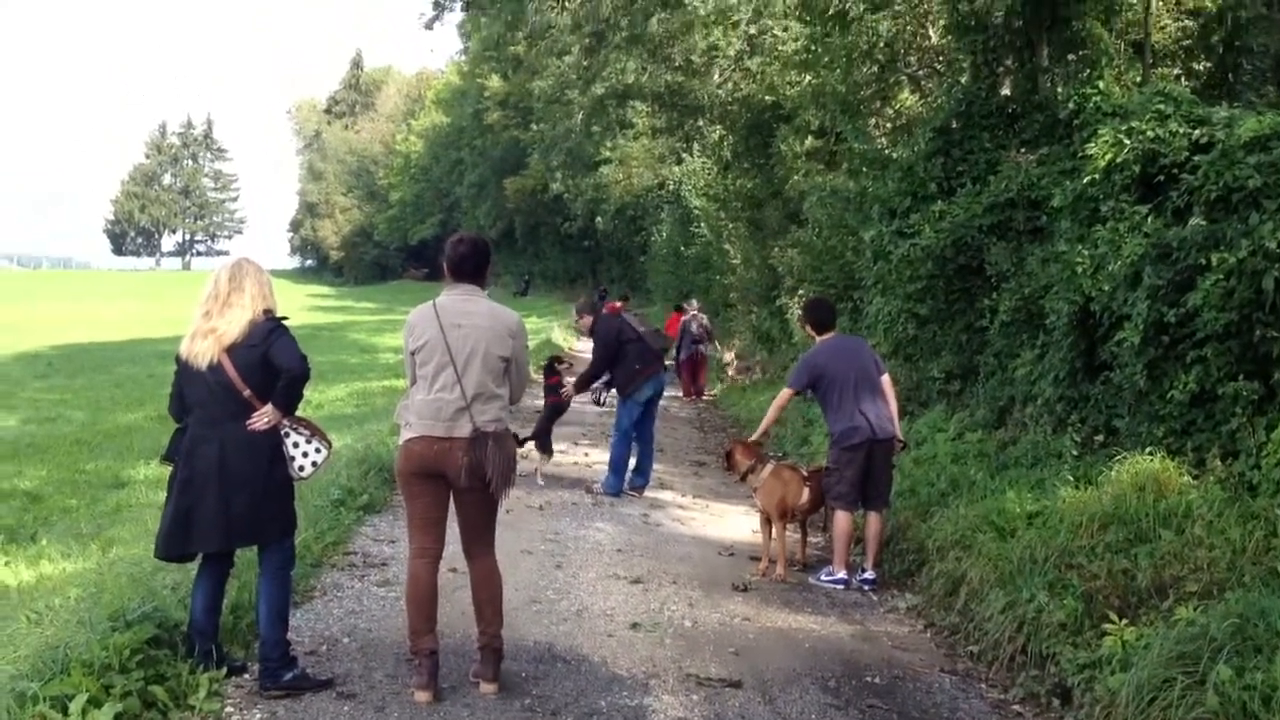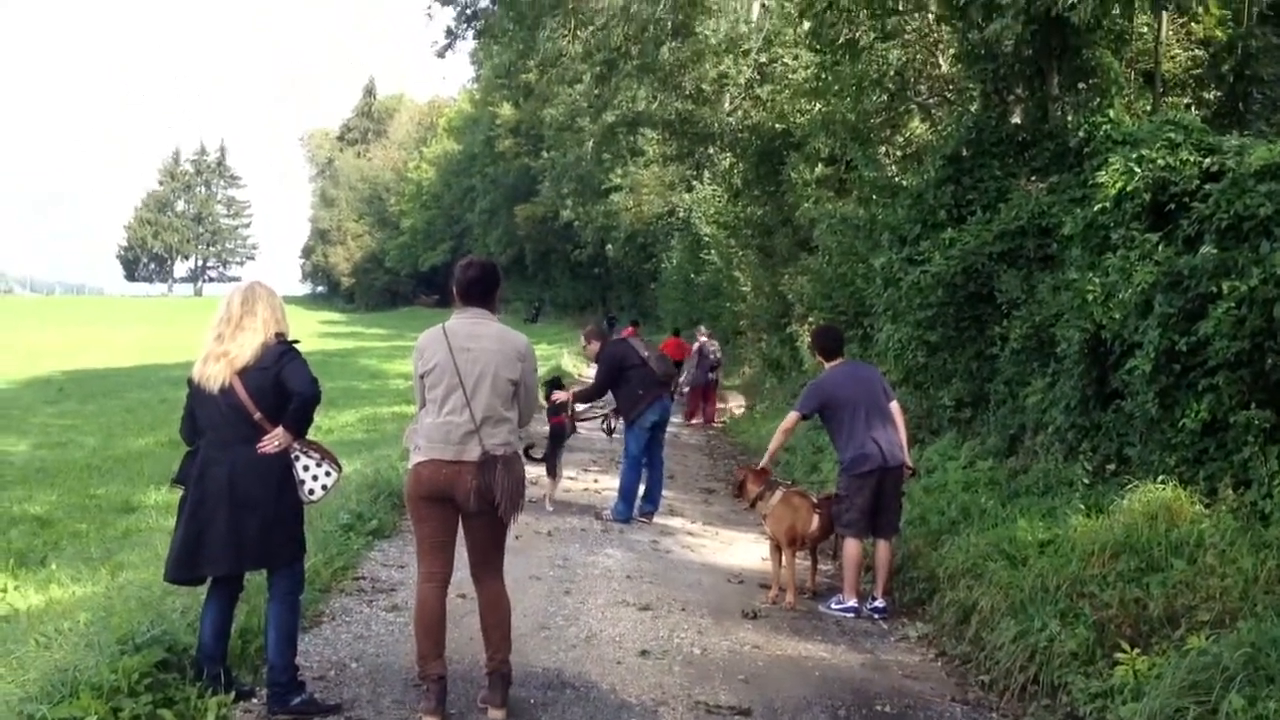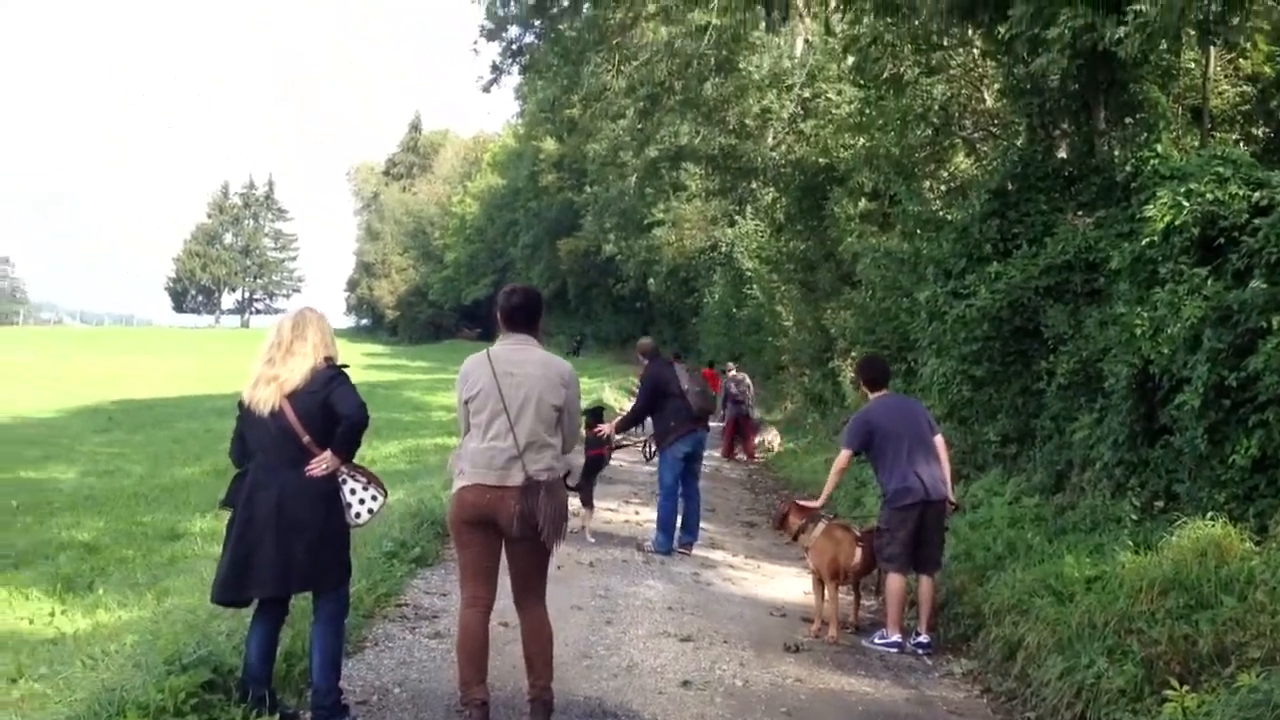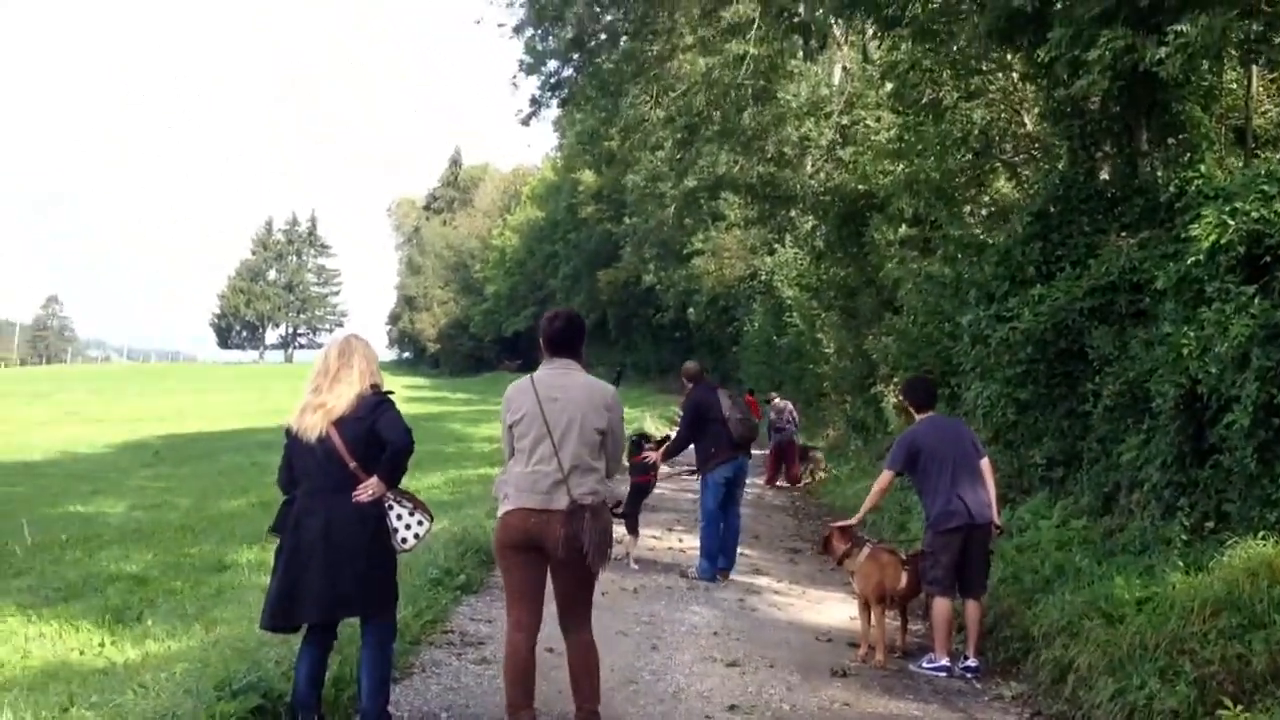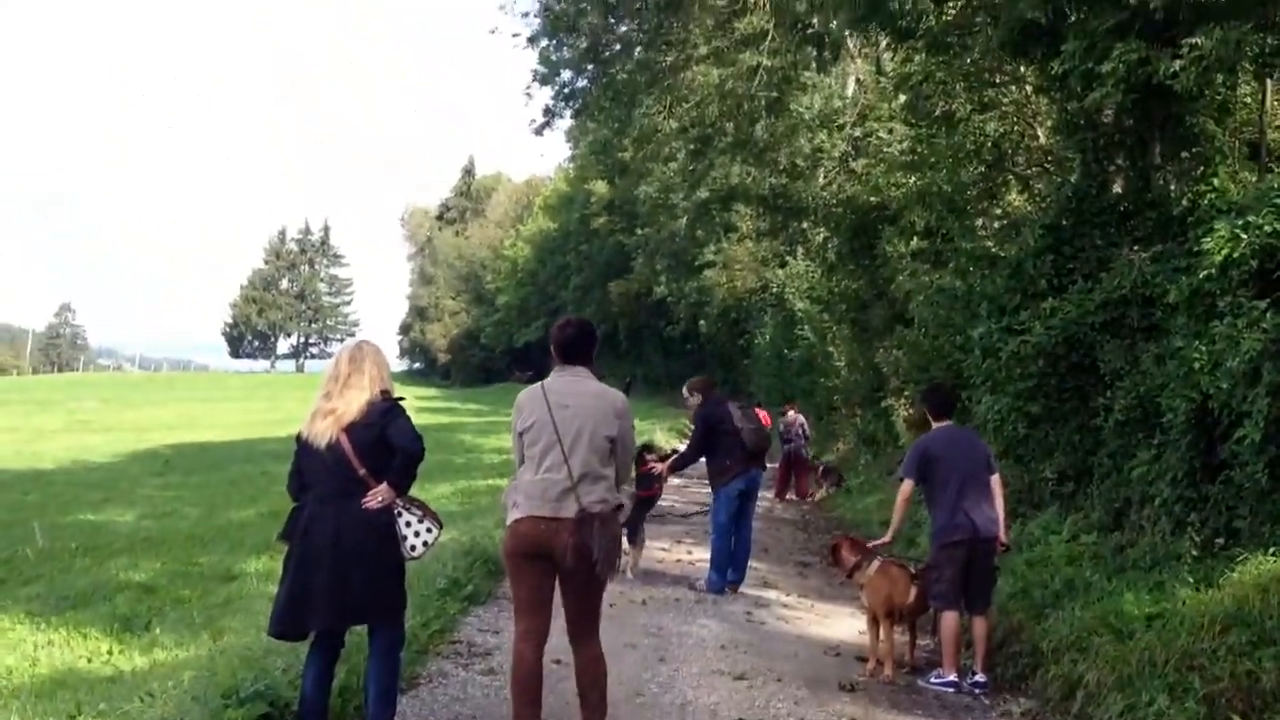
dt=0.5s
person 1, frame 1
left shoulder: (419, 318)
right shoulder: (508, 322)
left elbow: (412, 380)
right elbow: (517, 390)
left hip: (421, 442)
right hip: (481, 445)
left knee: (423, 553)
right knee: (481, 552)
left ankle: (424, 665)
right ankle: (489, 659)
person 1, frame 2
left shoulder: (428, 341)
right shoulder: (517, 345)
left elbow: (421, 404)
right elbow: (526, 413)
left hip: (431, 465)
right hip: (491, 469)
left knee: (431, 577)
right knee: (490, 576)
person 1, frame 3
left shoulder: (473, 366)
right shoulder: (560, 371)
left elbow: (464, 430)
right elbow: (570, 440)
left hip: (475, 490)
right hip: (534, 494)
left knee: (474, 601)
right knee: (531, 602)
person 1, frame 4
left shoulder: (517, 392)
right shoulder: (604, 395)
left elbow: (508, 455)
right elbow: (613, 464)
left hip: (519, 515)
right hip: (579, 518)
left knee: (521, 626)
right knee: (578, 627)
person 1, frame 5
left shoulder: (527, 399)
right shoulder: (615, 403)
left elbow: (518, 461)
right elbow: (624, 471)
left hip: (530, 524)
left knee: (528, 634)
right knee: (585, 637)
person 2, frame 1
left shoulder: (194, 342)
right shoulder: (266, 331)
left elbow: (178, 408)
right elbow: (296, 368)
right wrist: (279, 408)
left hip: (204, 462)
right hip: (254, 462)
left knee: (215, 557)
right knee: (275, 560)
left ankle: (203, 654)
right ankle: (275, 668)
person 2, frame 2
left shoulder: (205, 365)
right shoulder: (278, 355)
left elbow: (189, 431)
right elbow: (307, 391)
right wrist: (290, 431)
left hip: (215, 485)
right hip: (264, 487)
left knee: (224, 581)
right knee: (284, 584)
left ankle: (211, 677)
person 2, frame 3
left shoulder: (256, 388)
right shoulder: (326, 379)
left elbow: (239, 454)
right elbow: (356, 416)
right wrist: (338, 455)
left hip: (262, 509)
right hip: (312, 508)
left knee: (271, 602)
right knee: (329, 605)
person 2, frame 4
left shoulder: (304, 415)
right shoulder: (372, 406)
left elbow: (287, 481)
right elbow: (401, 442)
right wrist: (384, 480)
left hip: (310, 534)
right hip: (359, 535)
left knee: (319, 627)
right knee: (377, 629)
person 2, frame 5
left shoulder: (314, 422)
right shoulder: (383, 413)
left elbow: (297, 487)
right elbow: (412, 448)
right wrist: (393, 487)
left hip: (318, 543)
right hip: (368, 542)
left knee: (327, 635)
right knee: (385, 636)
person 3, frame 1
left shoulder: (812, 359)
right shoulder: (861, 345)
left elbow: (781, 402)
right elbow: (888, 386)
left wrist: (759, 434)
right wrist: (896, 428)
left hip: (850, 437)
right hip: (882, 433)
left knee: (843, 504)
right knee: (876, 505)
left ankle: (838, 572)
right ankle: (868, 571)
person 3, frame 2
left shoulder: (820, 385)
right shoulder: (870, 371)
left elbow: (787, 427)
right elbow: (896, 412)
left wrist: (765, 462)
right wrist: (906, 455)
left hip: (860, 464)
right hip: (892, 460)
left knee: (852, 532)
right knee: (884, 534)
left ankle: (849, 600)
right ankle: (879, 600)
person 3, frame 3
left shoulder: (865, 417)
right shoulder: (914, 404)
left elbow: (841, 463)
right elbow: (941, 446)
left wrist: (821, 500)
right wrist: (948, 489)
left hip: (902, 497)
right hip: (934, 494)
left knee: (895, 567)
right knee: (927, 569)
left ankle: (892, 635)
right ankle: (922, 635)
person 3, frame 4
left shoulder: (911, 438)
right shoulder: (960, 427)
left elbow: (883, 484)
right elbow: (986, 469)
left wrist: (858, 517)
right wrist: (994, 512)
left hip: (945, 520)
right hip: (980, 518)
left knee: (941, 591)
right knee: (973, 592)
left ankle: (940, 659)
right ankle: (971, 659)
person 3, frame 5
left shoulder: (923, 445)
right shoulder: (975, 440)
left elbow: (904, 494)
right elbow: (996, 485)
left wrist: (890, 534)
right wrist: (1001, 528)
left hip: (951, 534)
right hip: (985, 532)
left knee: (948, 605)
right knee: (979, 607)
left ankle: (949, 674)
right ankle: (979, 674)
person 4, frame 1
left shoulder: (603, 329)
right shoulder: (613, 322)
left elbow: (598, 366)
left wrist: (576, 387)
right wrist: (610, 383)
left hip: (638, 382)
right hip: (655, 376)
left knee: (622, 434)
right knee: (644, 434)
left ankle: (612, 486)
right ankle: (638, 483)
person 4, frame 2
left shoulder: (609, 353)
right shoulder: (623, 347)
left elbow: (599, 389)
left wrist: (571, 396)
right wrist: (620, 408)
left hip: (644, 407)
right hip: (662, 400)
left knee: (632, 460)
right knee: (654, 458)
left ankle: (622, 512)
right ankle: (647, 510)
person 4, frame 3
left shoulder: (651, 373)
right shoulder: (675, 369)
left elbow: (641, 410)
left wrist: (615, 427)
right wrist: (649, 428)
left hip: (677, 436)
right hip: (698, 431)
left knee: (668, 491)
right knee: (691, 488)
left ankle: (662, 543)
right ankle: (687, 541)
person 4, frame 4
left shoulder: (694, 398)
right shoulder: (722, 394)
left elbow: (685, 435)
left wrist: (662, 454)
left hip: (717, 462)
right hip: (740, 458)
left knee: (710, 517)
right knee: (731, 514)
left ankle: (707, 569)
right ankle: (724, 567)
person 4, frame 5
left shoulder: (705, 413)
right shoulder: (726, 407)
left elbow: (696, 449)
left wrist: (670, 467)
right wrist: (677, 460)
left hip: (731, 474)
right hip: (753, 469)
left knee: (721, 529)
right knee: (743, 527)
left ankle: (715, 582)
right ankle: (734, 580)
